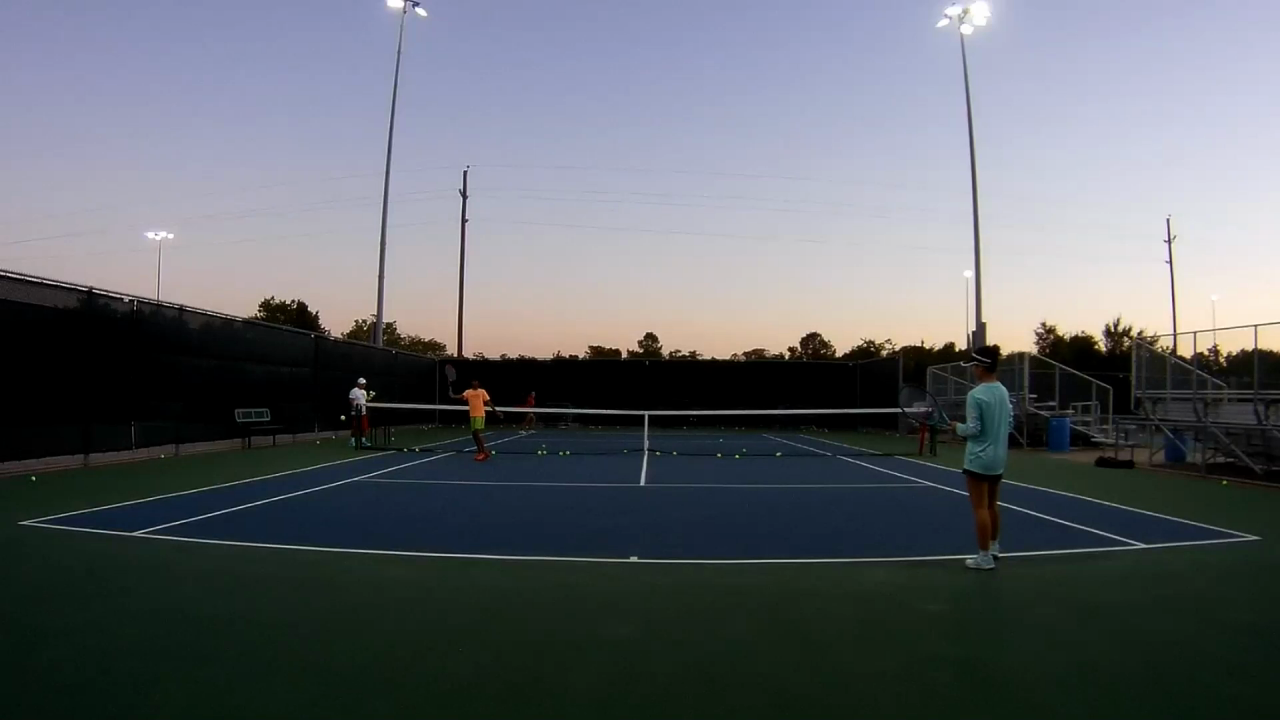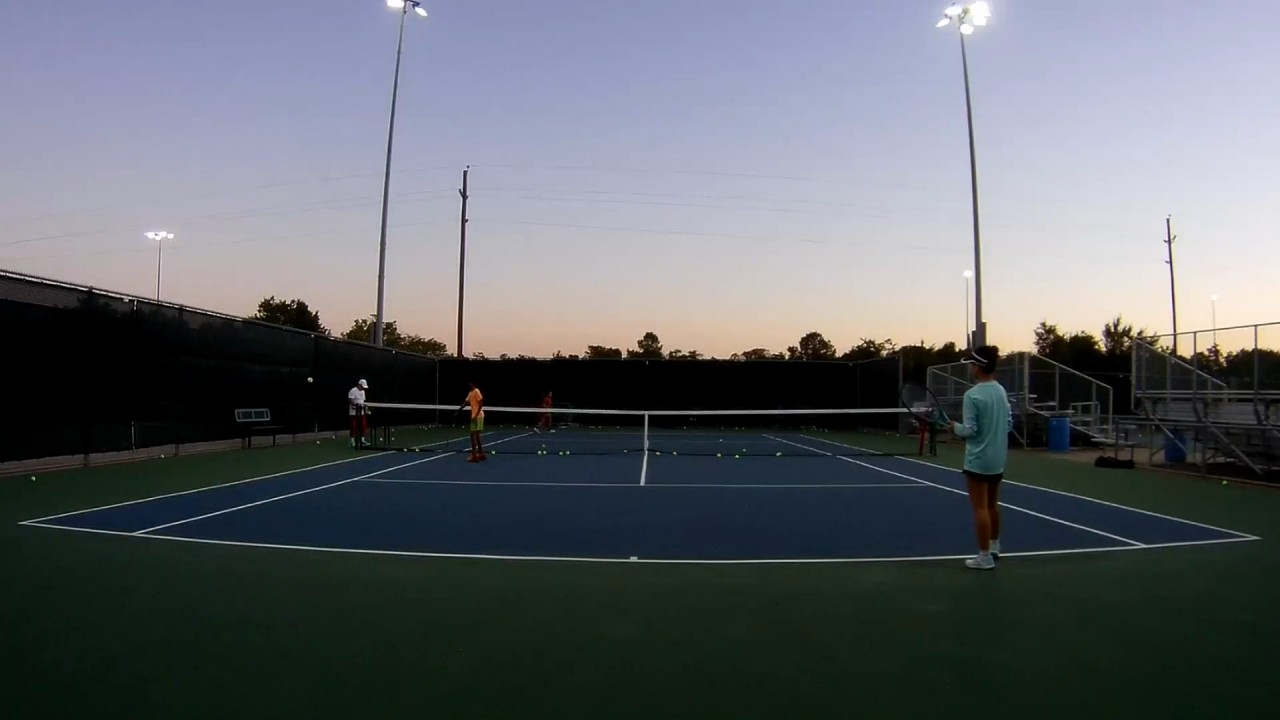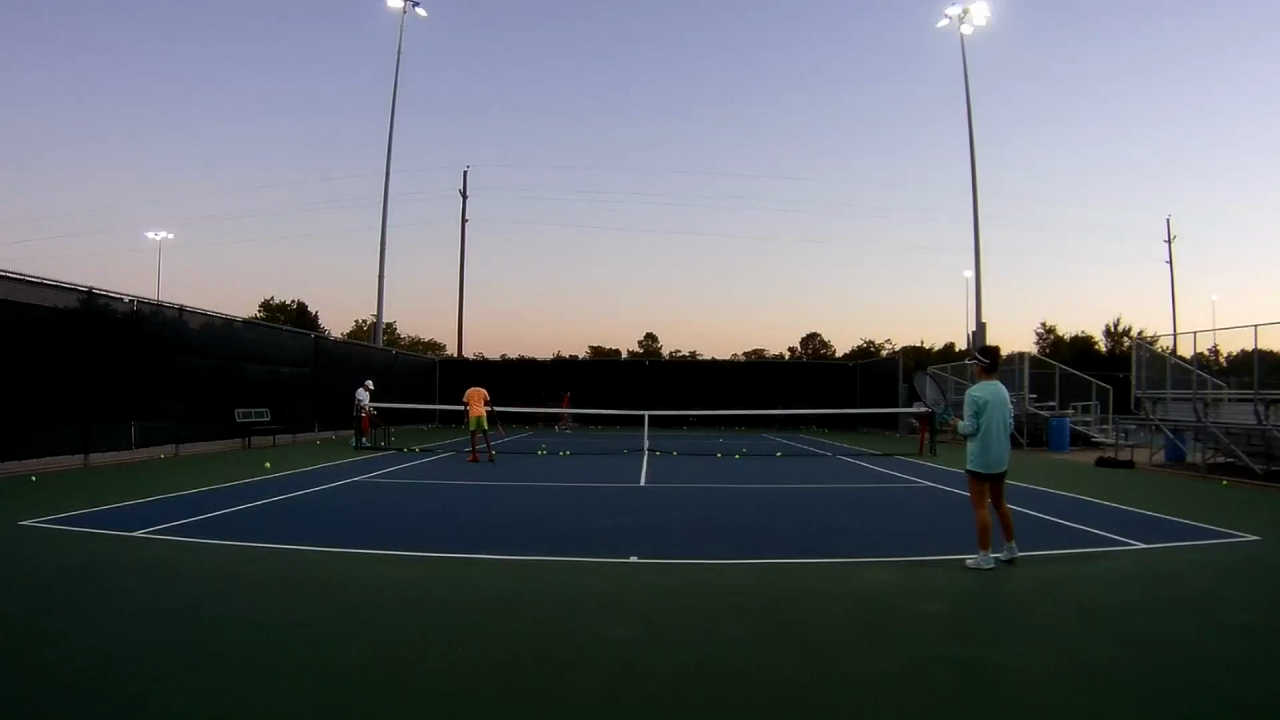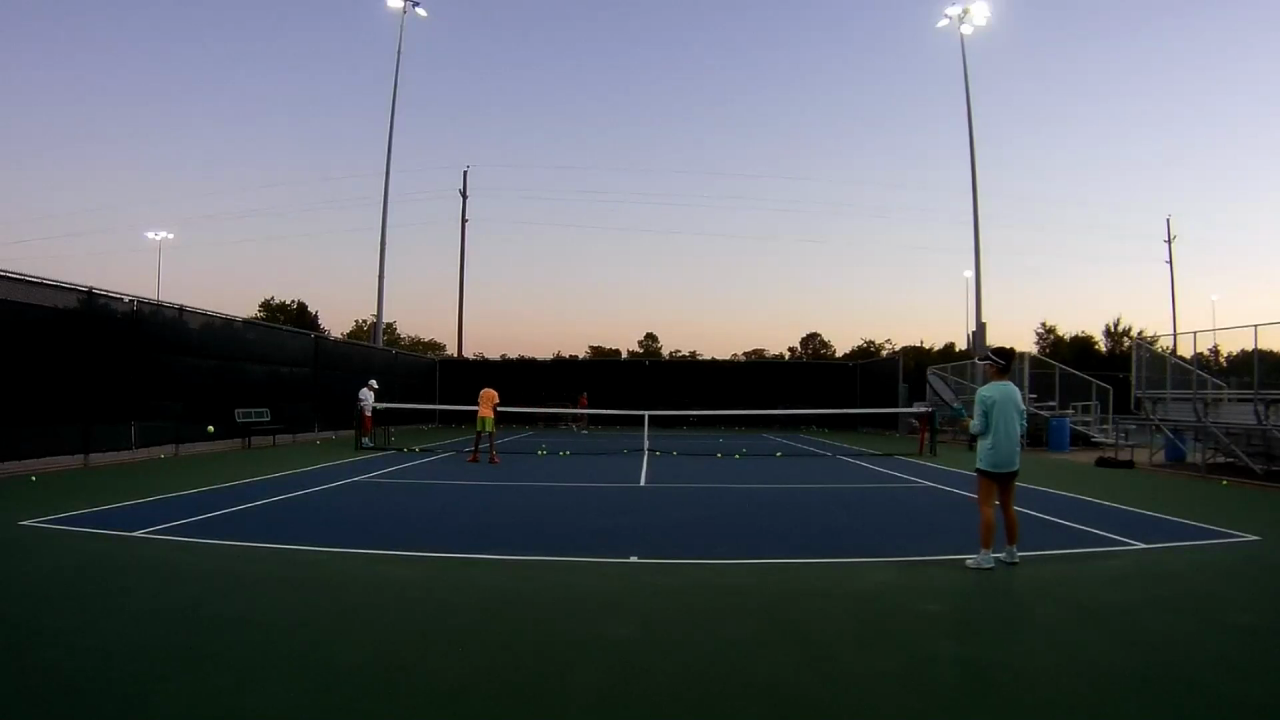
dt=0.4s
person 1, frame 1
left shoulder: (976, 395)
right shoulder: (1003, 391)
left elbow: (973, 429)
right elbow: (1009, 424)
left wrist: (957, 427)
left hip: (979, 459)
right hip: (998, 458)
left knee: (980, 508)
right knee: (992, 505)
left ankle: (984, 557)
right ankle: (993, 547)
person 1, frame 2
left shoulder: (972, 395)
right shoulder: (1001, 391)
left elbow: (970, 430)
right elbow: (1008, 423)
left wrist: (955, 427)
left hip: (979, 458)
right hip: (998, 457)
left knee: (980, 508)
right knee: (992, 504)
left ankle: (984, 557)
right ankle: (994, 545)
person 1, frame 3
left shoulder: (974, 393)
right shoulder: (1003, 391)
left elbow: (970, 428)
right elbow: (1009, 424)
left wrist: (958, 424)
left hip: (980, 458)
right hip: (1001, 457)
left knee: (980, 508)
right knee: (1000, 504)
left ankle: (984, 557)
right ankle: (1010, 548)
person 1, frame 4
left shoulder: (984, 393)
right shoulder: (1015, 392)
left elbow: (979, 428)
right elbow: (1022, 426)
left wrist: (970, 424)
left hip: (990, 456)
right hip: (1011, 456)
left knee: (986, 506)
right knee: (1008, 505)
left ankle: (985, 556)
right ankle: (1011, 551)
